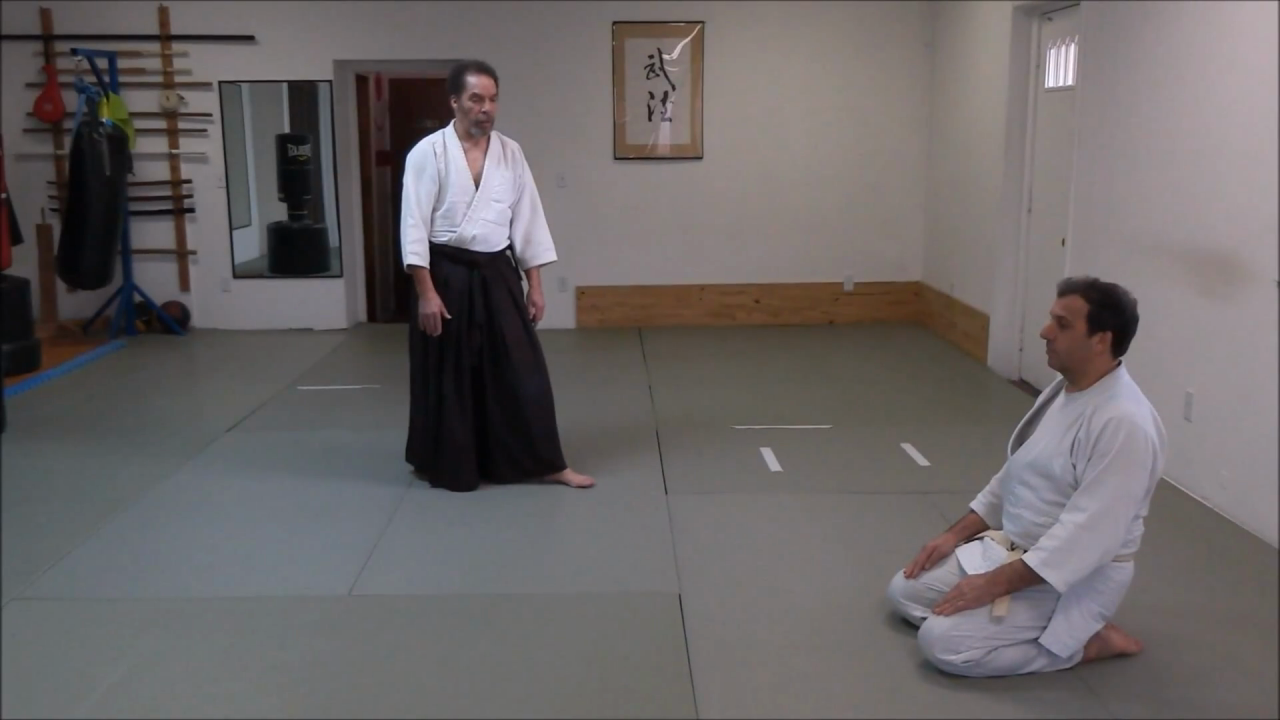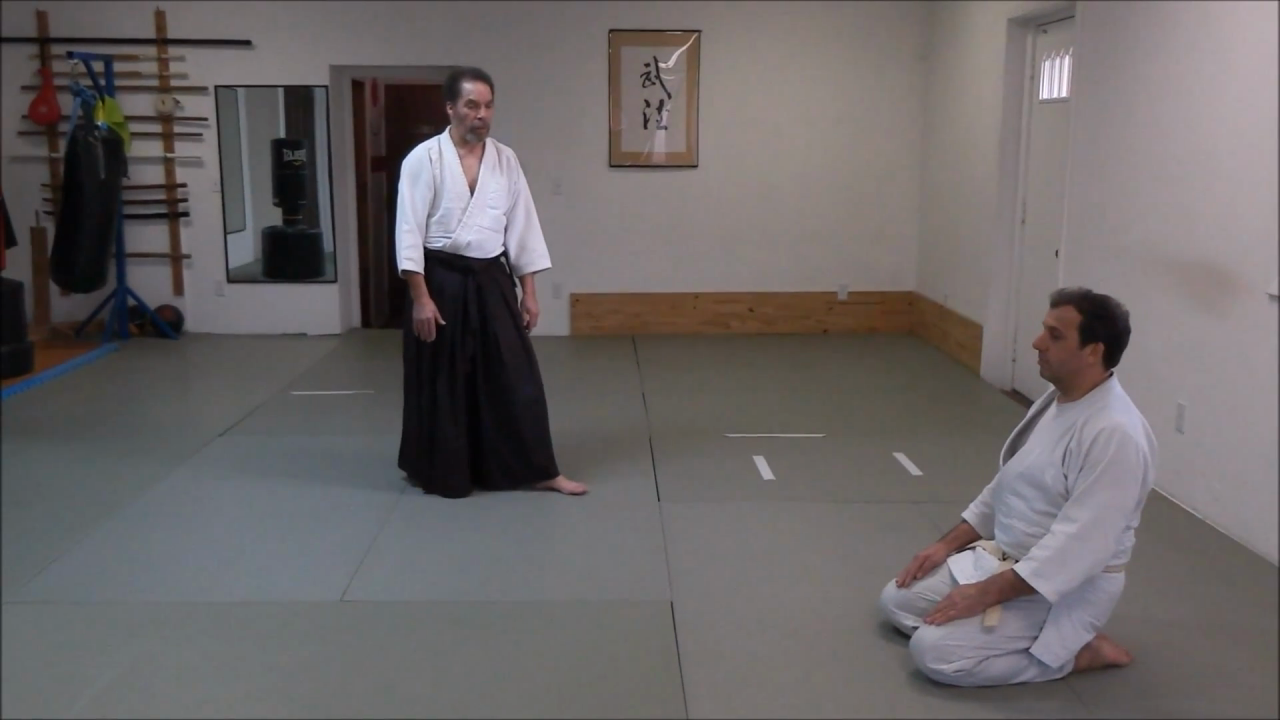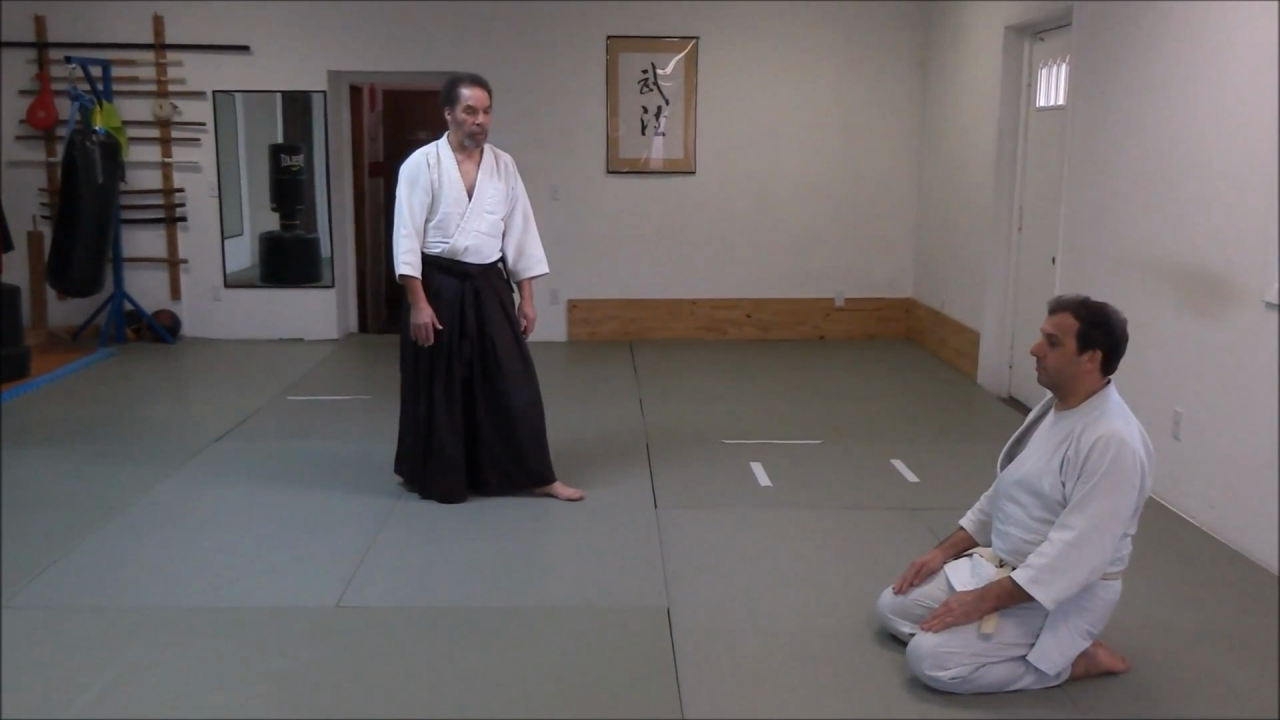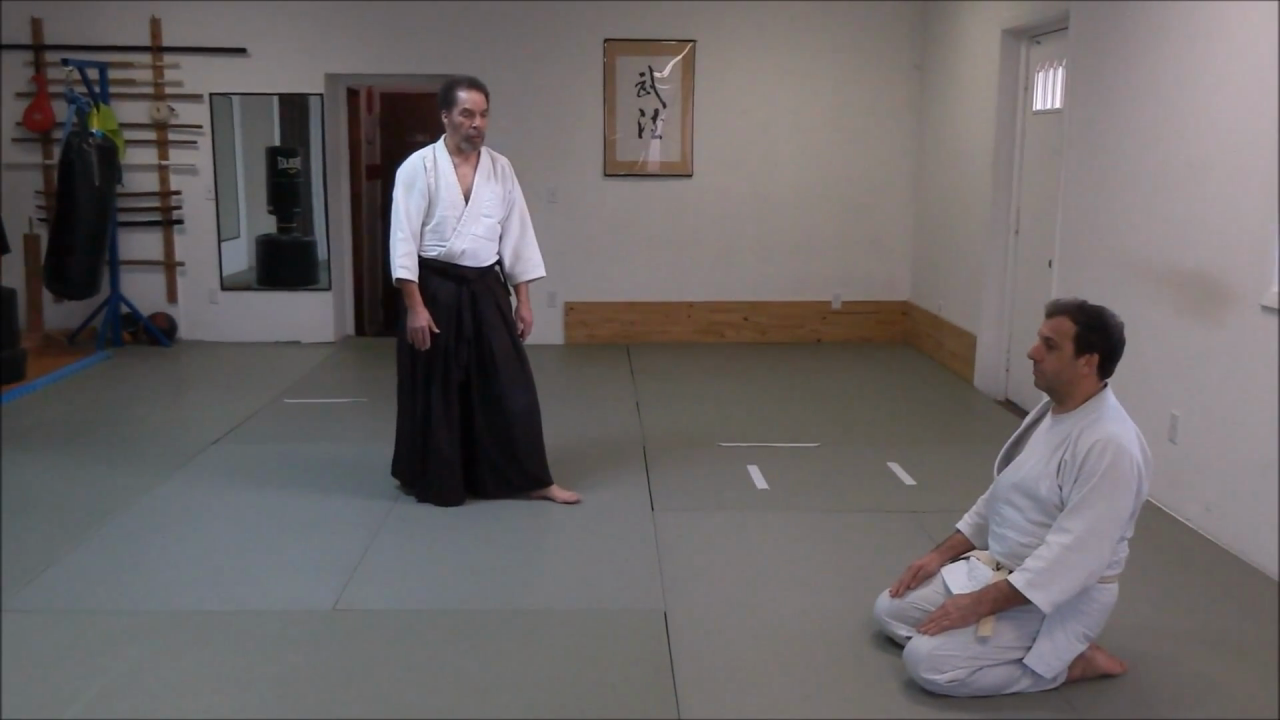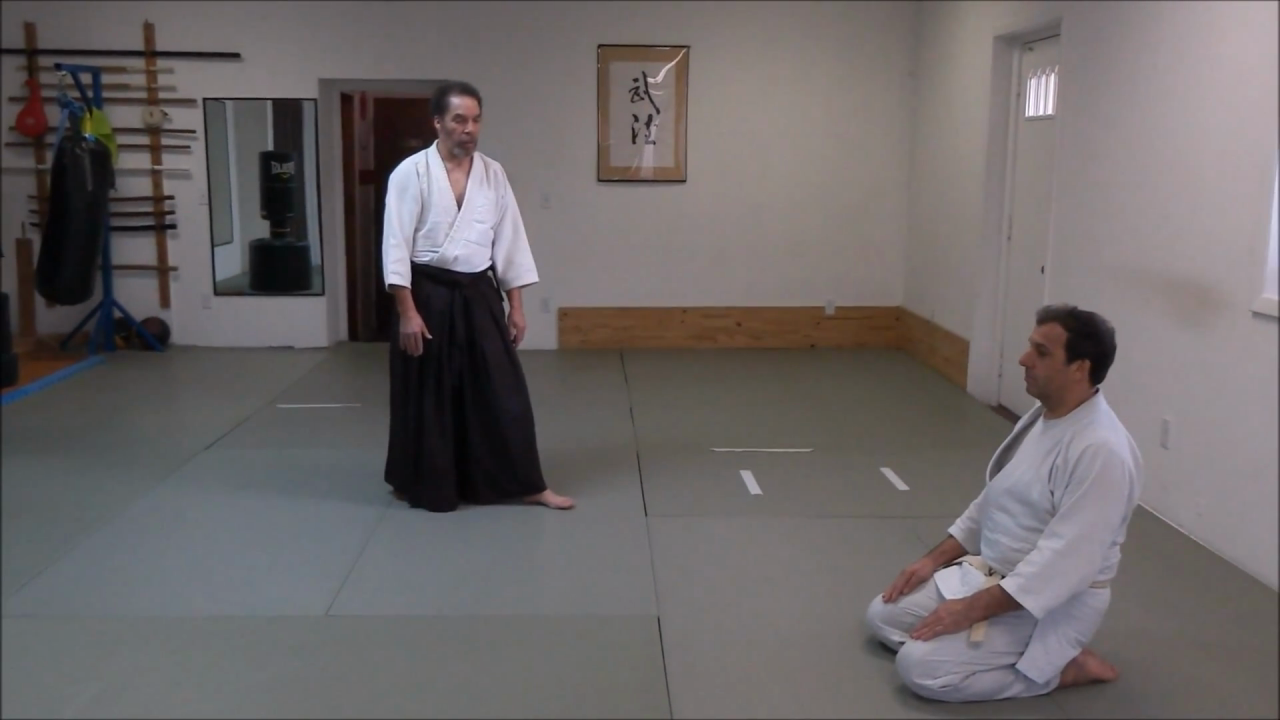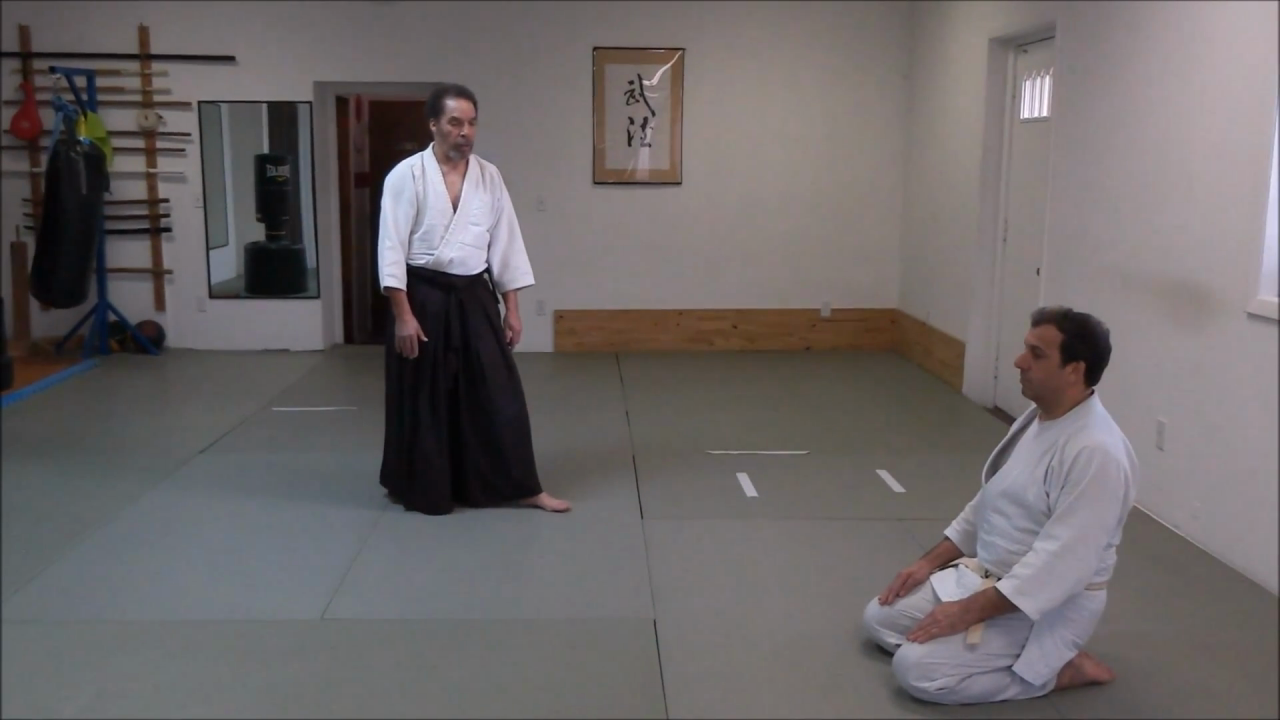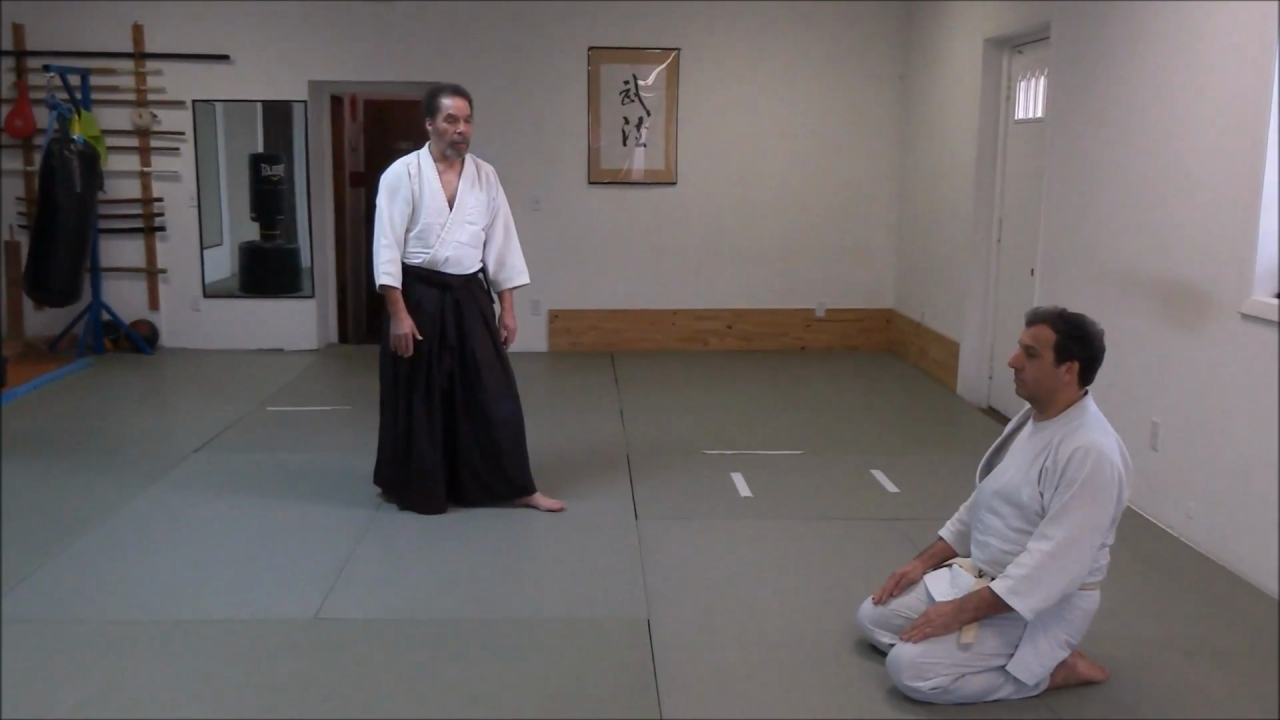
dt=0.7s
person 1, frame 1
left shoulder: (510, 152)
right shoulder: (429, 152)
left elbow: (527, 219)
right elbow: (414, 225)
left wrist: (534, 285)
right wrist: (426, 292)
left hip: (497, 275)
right hip: (448, 276)
left knee: (522, 372)
right knee: (447, 379)
left ankle: (547, 463)
right ankle: (446, 465)
person 1, frame 2
left shoulder: (505, 159)
right shoulder: (425, 159)
left elbow: (522, 226)
right elbow: (410, 231)
left wrist: (529, 291)
right wrist: (421, 298)
left hip: (492, 282)
right hip: (442, 281)
left knee: (516, 378)
right knee: (440, 384)
left ankle: (540, 470)
right ankle: (440, 471)
person 1, frame 3
left shoulder: (503, 165)
right shoulder: (422, 163)
left elbow: (519, 232)
right elbow: (407, 236)
left wrist: (526, 297)
right wrist: (418, 302)
left hip: (489, 287)
right hip: (439, 287)
left knee: (513, 384)
right knee: (437, 389)
left ankle: (538, 476)
right ankle: (436, 476)
person 1, frame 4
left shoulder: (500, 168)
right shoulder: (419, 167)
left elbow: (517, 235)
right elbow: (404, 239)
left wrist: (523, 300)
right wrist: (415, 306)
left hip: (486, 290)
right hip: (436, 291)
left knee: (510, 387)
right knee: (434, 393)
left ankle: (534, 480)
right ankle: (433, 479)
person 1, frame 5
left shoulder: (493, 173)
right shoulder: (412, 173)
left elbow: (509, 240)
right elbow: (397, 245)
left wrist: (515, 305)
right wrist: (407, 312)
left hip: (479, 296)
right hip: (428, 297)
left knee: (504, 393)
right knee: (428, 399)
left ankle: (528, 485)
right ankle: (427, 485)
person 1, frame 6
left shoulder: (488, 176)
right shoulder: (407, 175)
left elbow: (505, 243)
right elbow: (392, 247)
left wrist: (511, 307)
right wrist: (403, 314)
left hip: (474, 298)
right hip: (423, 299)
left knee: (499, 395)
right knee: (422, 401)
left ankle: (523, 487)
right ankle: (421, 488)
person 1, frame 7
left shoulder: (485, 175)
right shoulder: (403, 174)
left elbow: (501, 242)
right elbow: (387, 246)
left wrist: (506, 307)
right wrist: (398, 313)
left hip: (470, 298)
right hip: (419, 298)
left knee: (493, 395)
right knee: (418, 400)
left ankle: (518, 487)
right ankle: (416, 487)
person 2, frame 1
left shoulder: (1123, 424)
right shoulder: (1063, 389)
left elbow: (1086, 535)
right elbow: (1016, 474)
left wrist: (994, 585)
right wrist: (955, 535)
left hip: (1074, 576)
left knee: (943, 641)
right knee: (906, 592)
left ankle: (1088, 640)
right ankle: (1072, 630)
person 2, frame 2
left shoulder: (1114, 434)
right shoulder: (1055, 400)
left elbow: (1079, 545)
right elbow: (1007, 484)
left wrist: (986, 594)
right wrist: (947, 544)
left hip: (1065, 587)
left knee: (935, 651)
right knee: (898, 600)
left ankle: (1079, 650)
right ankle: (1055, 638)
person 2, frame 3
left shoulder: (1112, 442)
right shoulder: (1053, 407)
left elbow: (1076, 553)
right elbow: (1005, 492)
left wrist: (983, 601)
right wrist: (944, 551)
left hip: (1061, 594)
left knee: (931, 658)
right knee: (895, 607)
left ankle: (1075, 657)
right ankle: (1059, 647)
person 2, frame 4
left shoulder: (1109, 445)
right shoulder: (1051, 411)
left elbow: (1074, 557)
right elbow: (1002, 495)
left wrist: (980, 605)
right wrist: (942, 554)
left hip: (1059, 597)
left knee: (929, 662)
right knee: (892, 610)
left ankle: (1071, 660)
right ankle: (1057, 648)
person 2, frame 5
left shoulder: (1100, 451)
right shoulder: (1042, 416)
left elbow: (1064, 561)
right elbow: (994, 500)
left wrist: (972, 610)
right wrist: (934, 559)
left hip: (1050, 603)
left knee: (921, 666)
right knee: (885, 616)
left ankle: (1063, 665)
right ankle: (1043, 654)
person 2, frame 6
left shoulder: (1096, 452)
right shoulder: (1036, 418)
left elbow: (1061, 563)
right elbow: (989, 502)
left wrist: (968, 612)
right wrist: (931, 561)
left hip: (1046, 604)
left knee: (918, 669)
right knee: (881, 618)
left ankle: (1062, 668)
right ankle: (1036, 654)
person 2, frame 7
left shoulder: (1090, 453)
right shoulder: (1031, 419)
left elbow: (1055, 564)
right elbow: (984, 502)
left wrist: (962, 612)
right wrist: (925, 562)
left hip: (1041, 605)
left knee: (912, 669)
right knee: (875, 618)
left ankle: (1055, 667)
right ankle: (1040, 657)
